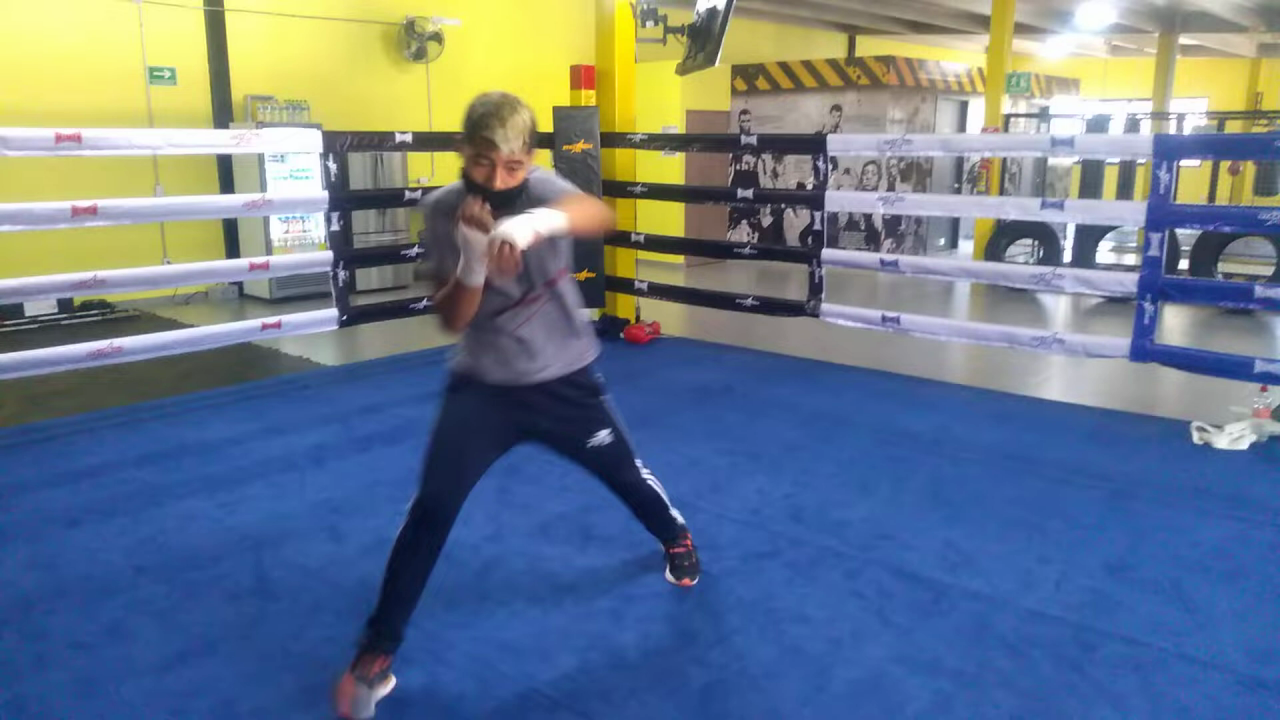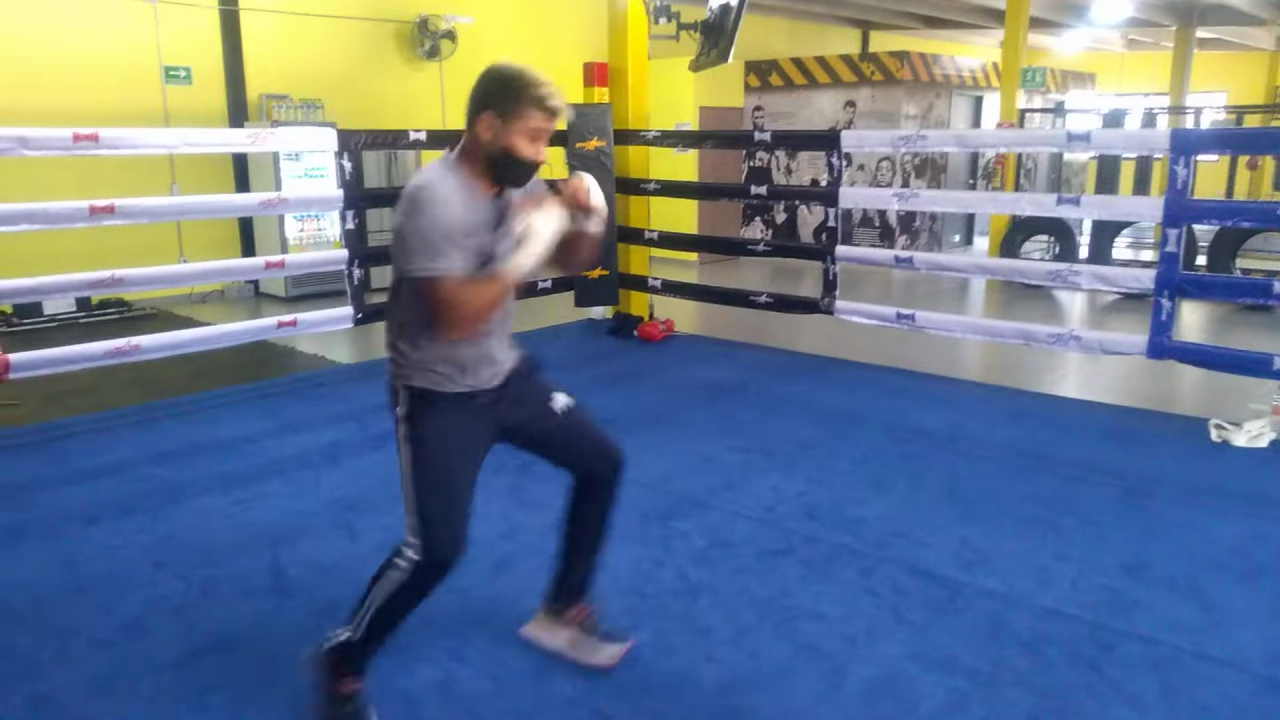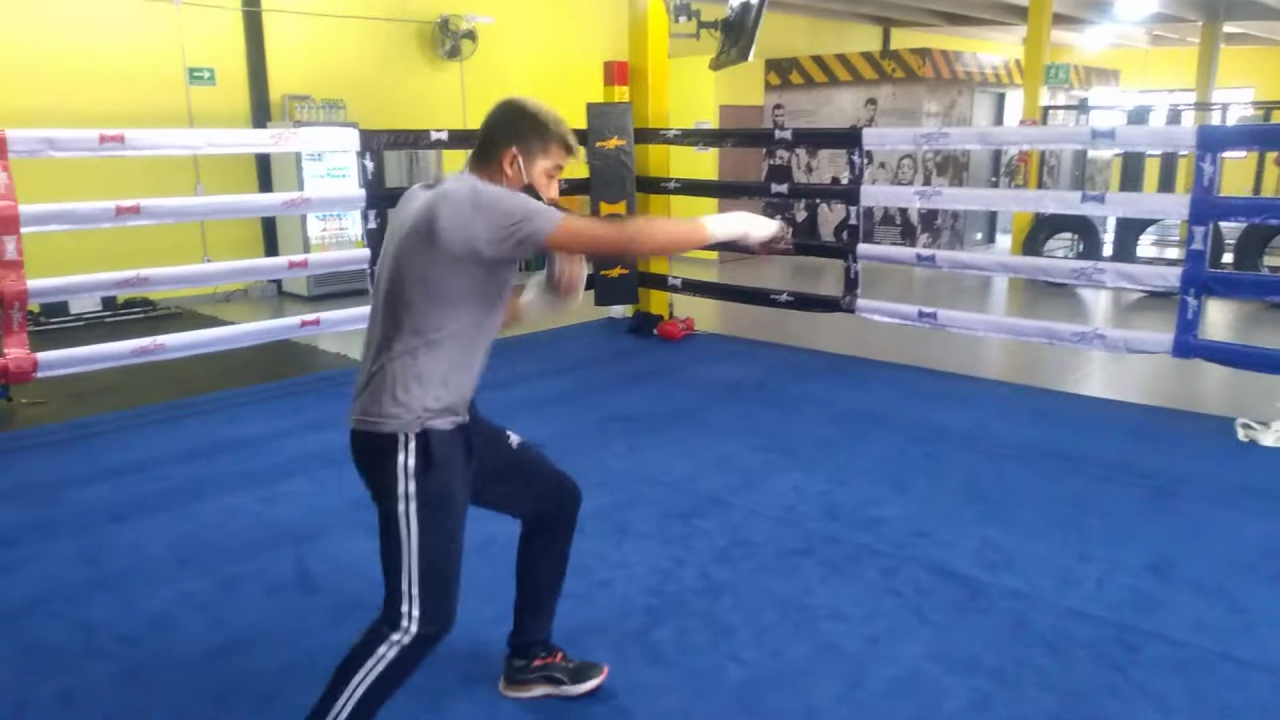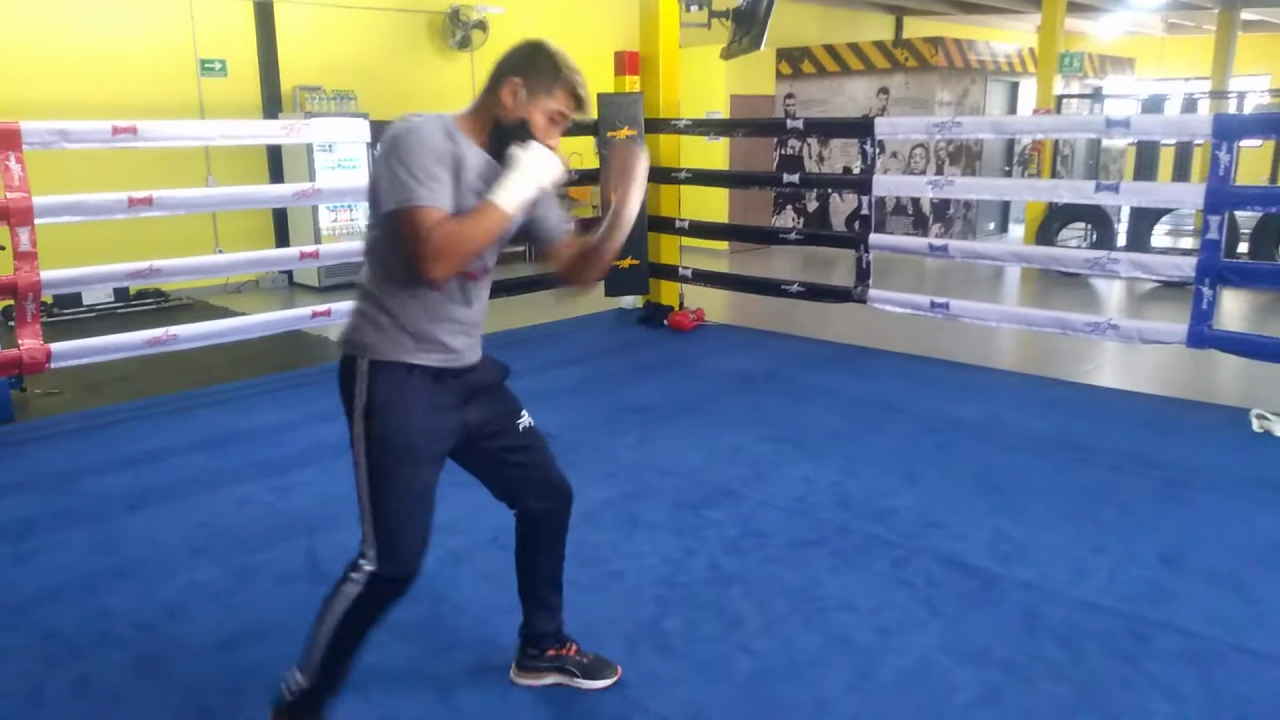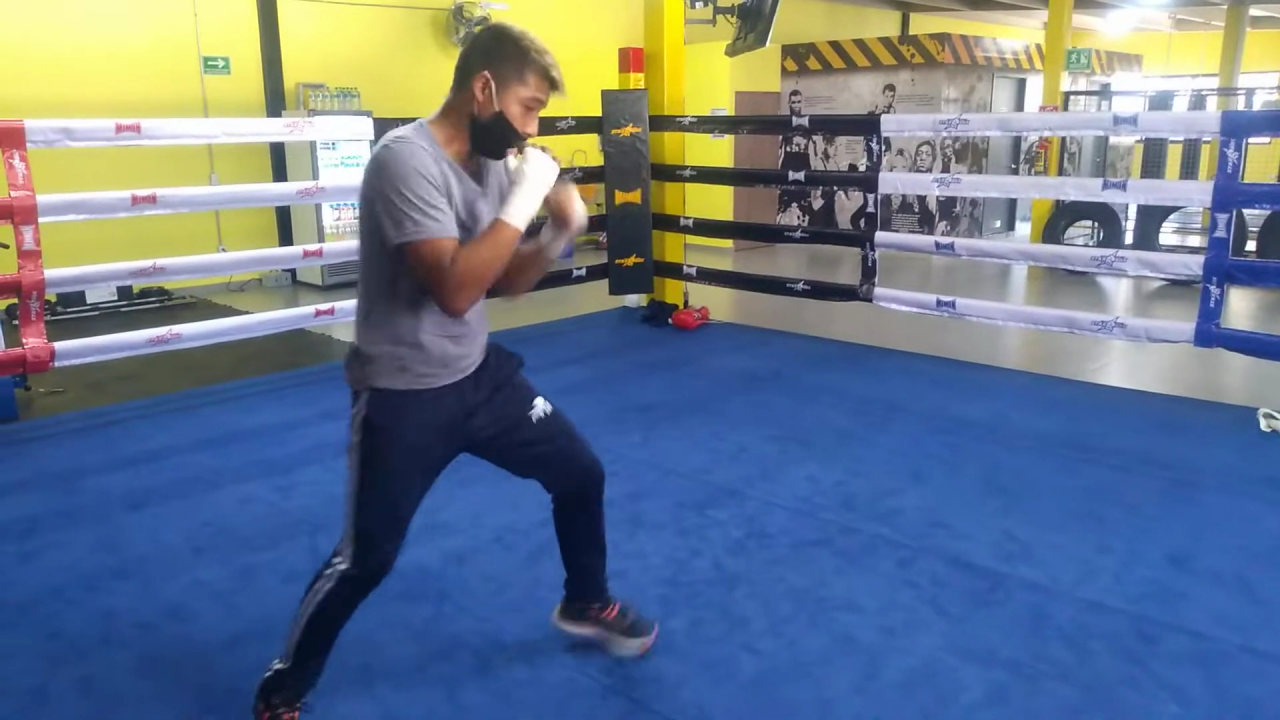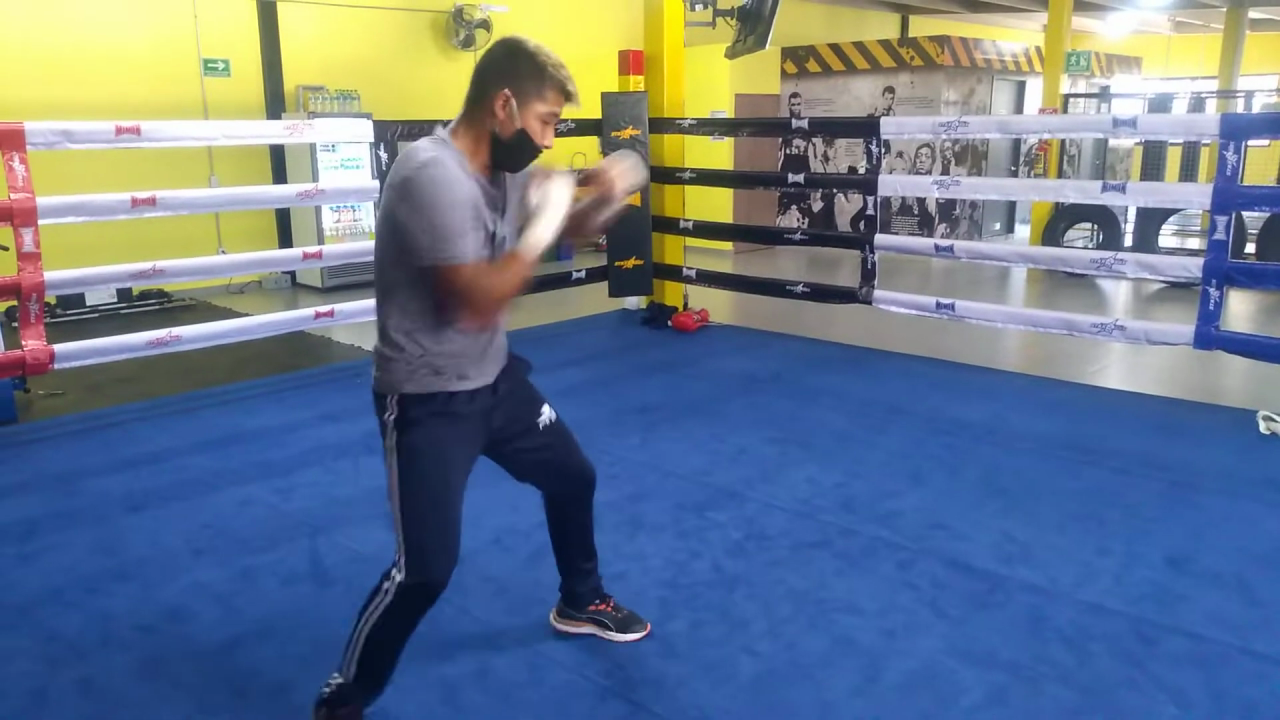
dt=0.2s
person 1, frame 1
left shoulder: (543, 188)
right shoulder: (441, 210)
left elbow: (597, 215)
right elbow: (455, 319)
left wrist: (528, 228)
right wrist: (471, 265)
left hip: (562, 378)
right hip: (482, 382)
left knee: (625, 474)
right knee: (432, 508)
left ankle: (675, 535)
right ankle: (375, 656)
person 1, frame 2
left shoulder: (511, 184)
right shoulder: (435, 197)
left elbow: (572, 256)
right elbow: (458, 319)
left wrist: (586, 219)
right wrist: (527, 247)
left hip: (503, 374)
right hip: (438, 389)
left knee: (601, 463)
right knee: (434, 548)
left ankle: (567, 608)
right ankle: (344, 664)
person 1, frame 3
left shoulder: (431, 202)
right shoulder: (477, 202)
right elbow: (615, 239)
left wrist: (543, 292)
right wrist: (726, 225)
left hip: (442, 420)
right hip: (410, 437)
left knee: (557, 500)
right knee: (417, 619)
left ankle: (528, 659)
person 1, frame 4
left shoulder: (520, 169)
right shoulder: (420, 137)
left elbow: (580, 271)
right elbow: (434, 259)
left wrist: (624, 206)
right wrist: (516, 190)
left hip: (468, 372)
right hip: (397, 374)
left knee: (548, 498)
right knee: (391, 563)
left ankle: (542, 648)
person 1, frame 5
left shoulder: (493, 161)
right shoulder: (406, 159)
left elbow: (510, 280)
right elbow: (456, 288)
left wrist: (559, 232)
right wrist: (521, 205)
left hip: (478, 373)
right hip: (402, 393)
left knee: (580, 474)
right knee: (367, 558)
left ankle: (588, 604)
person 1, frame 6
left shoulder: (496, 168)
right shoulder: (432, 174)
right elbow: (483, 301)
left wrist: (602, 198)
right wrist: (545, 228)
left hip: (489, 377)
right hip: (426, 399)
left knee: (573, 476)
right knee: (426, 568)
left ankle: (581, 599)
